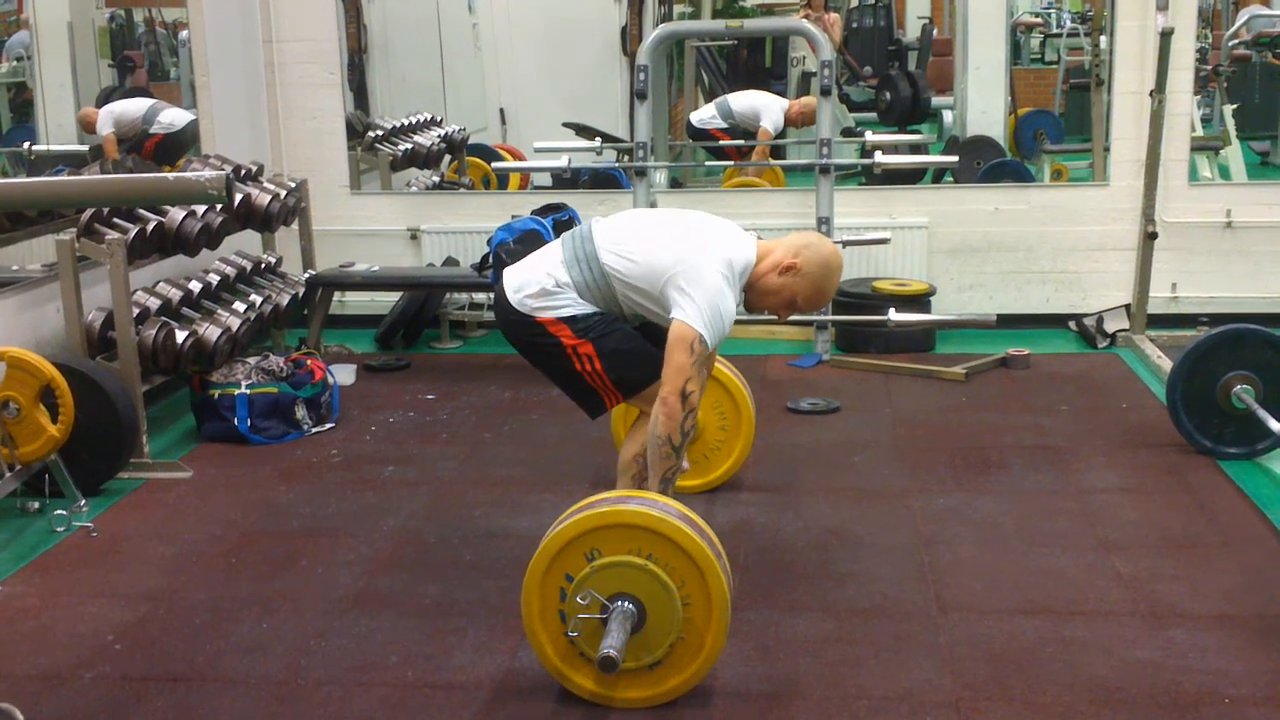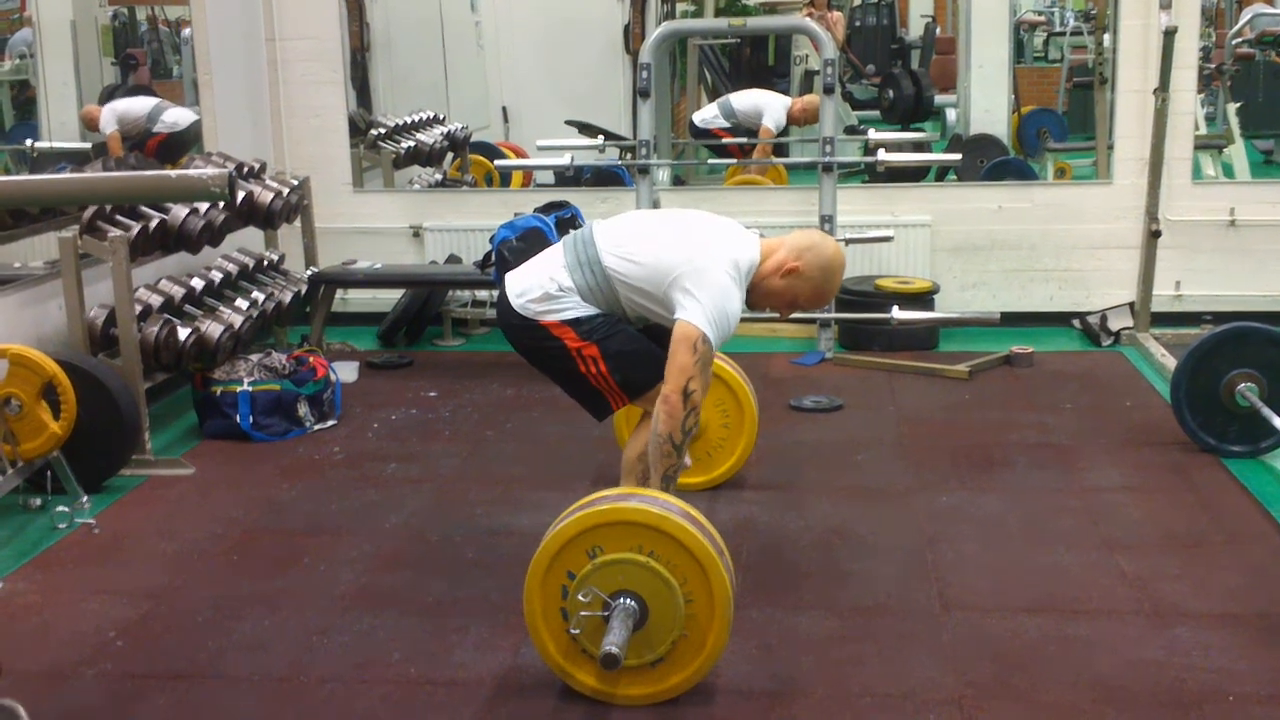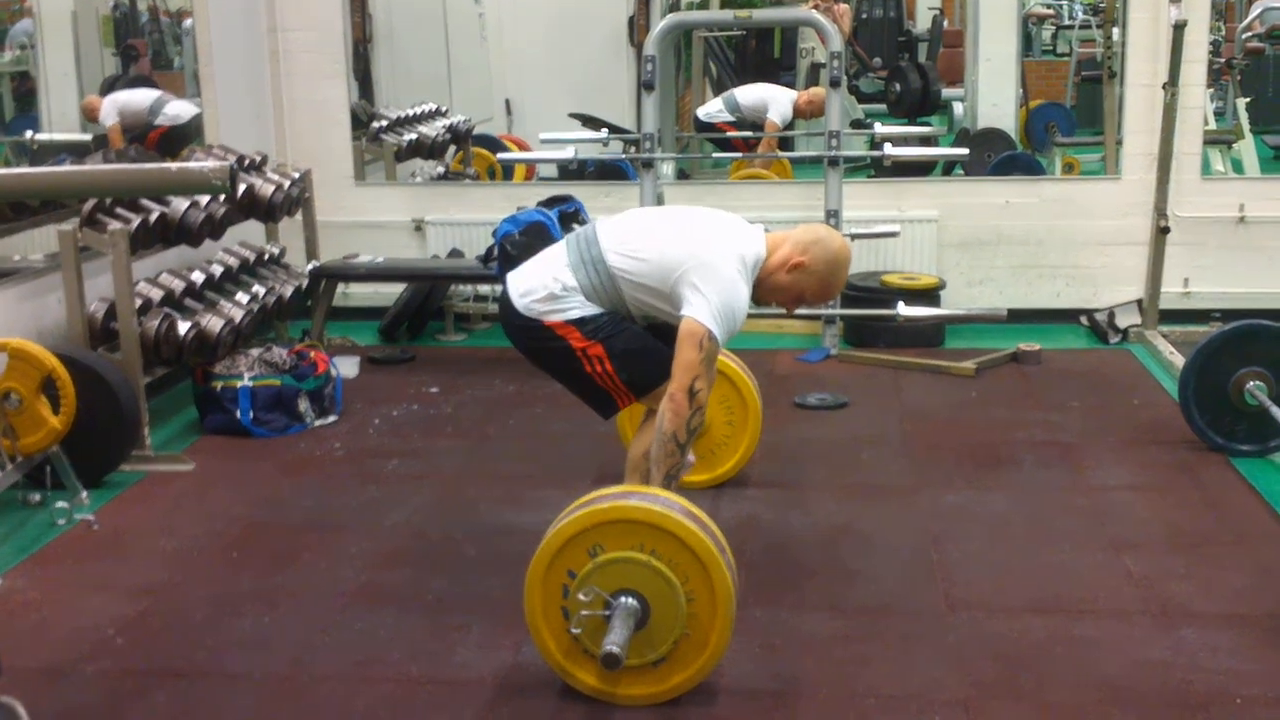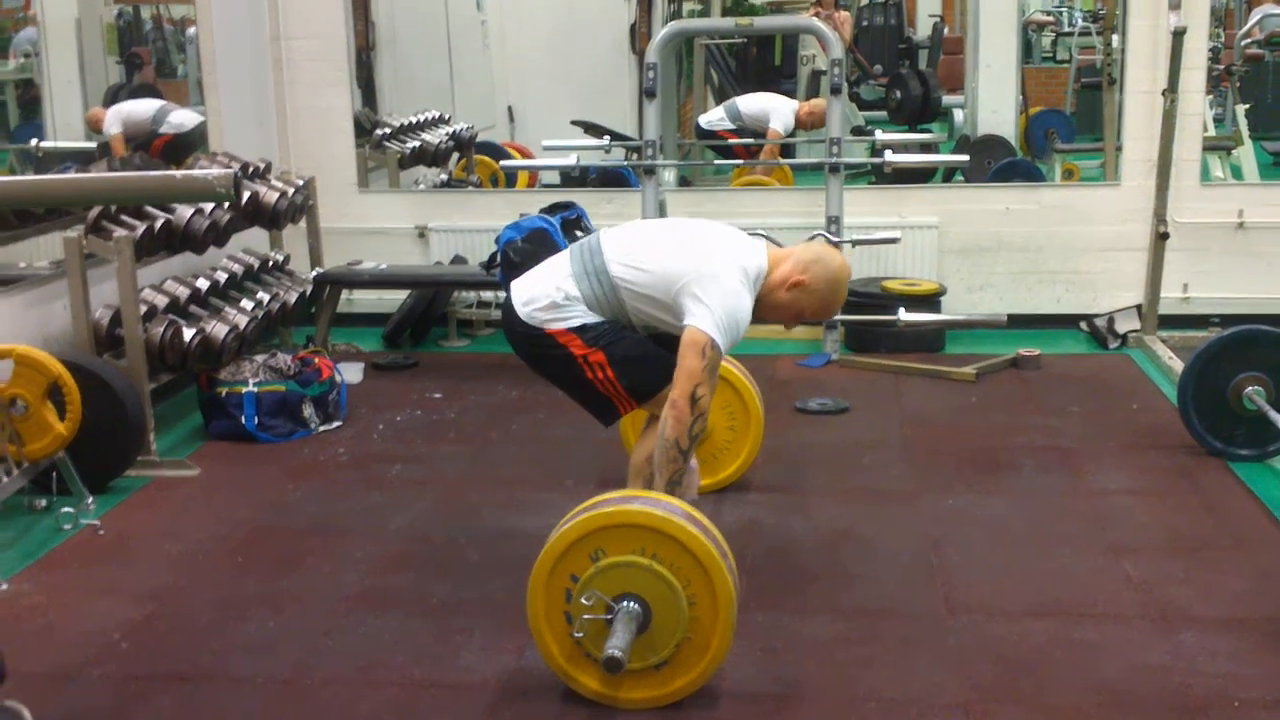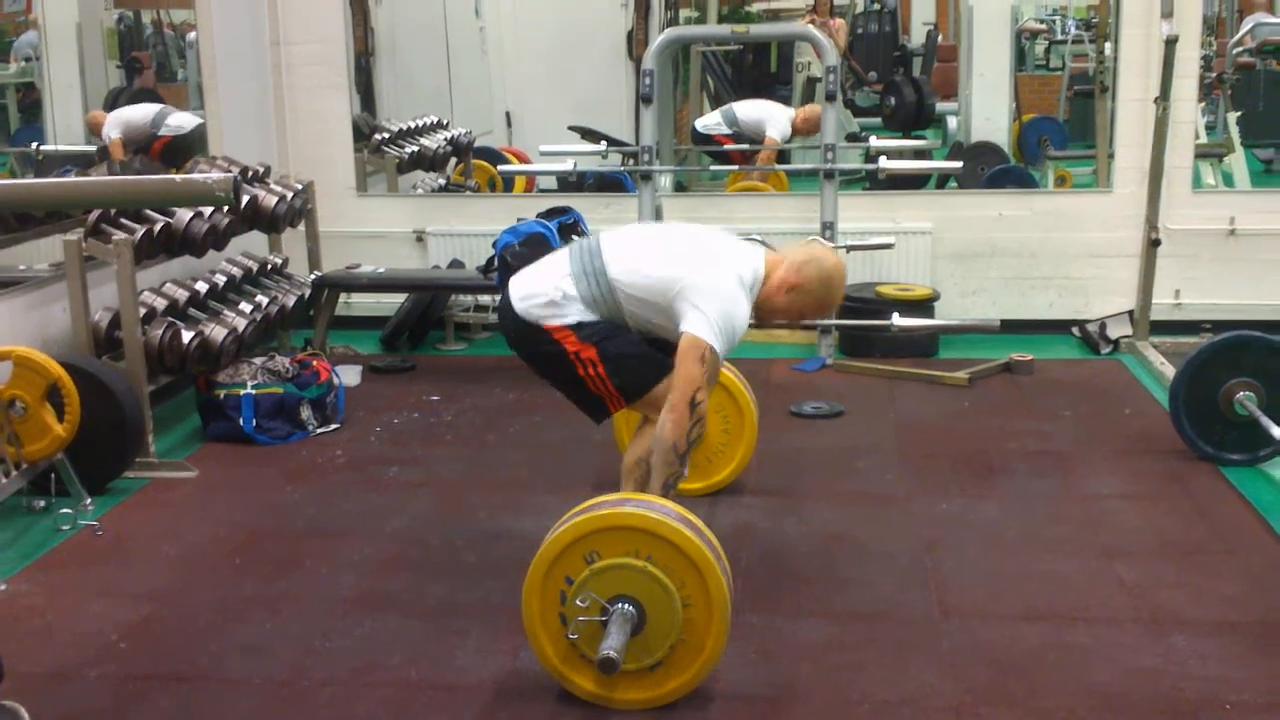
dt=0.2s
person 1, frame 1
left shoulder: (732, 247)
right shoulder: (714, 285)
right elbow: (675, 400)
left hip: (550, 284)
right hip: (538, 302)
left knee: (687, 374)
right knee: (661, 403)
person 1, frame 2
left shoulder: (733, 245)
right shoulder: (719, 287)
right elbow: (677, 400)
left hip: (554, 286)
right hip: (542, 306)
left knee: (689, 375)
right knee: (665, 400)
person 1, frame 3
left shoulder: (738, 240)
right shoulder: (727, 282)
right elbow: (683, 398)
left hip: (553, 285)
right hip: (544, 306)
left knee: (689, 374)
right knee: (676, 394)
person 1, frame 4
left shoulder: (740, 258)
right shoulder: (729, 295)
right elbow: (684, 405)
left hip: (555, 293)
right hip: (546, 315)
left knee: (688, 382)
right knee: (681, 403)
person 1, frame 5
left shoulder: (735, 258)
right shoulder: (727, 296)
right elbow: (685, 409)
left hip: (553, 292)
right hip: (544, 308)
left knee: (671, 392)
right knee: (665, 408)
